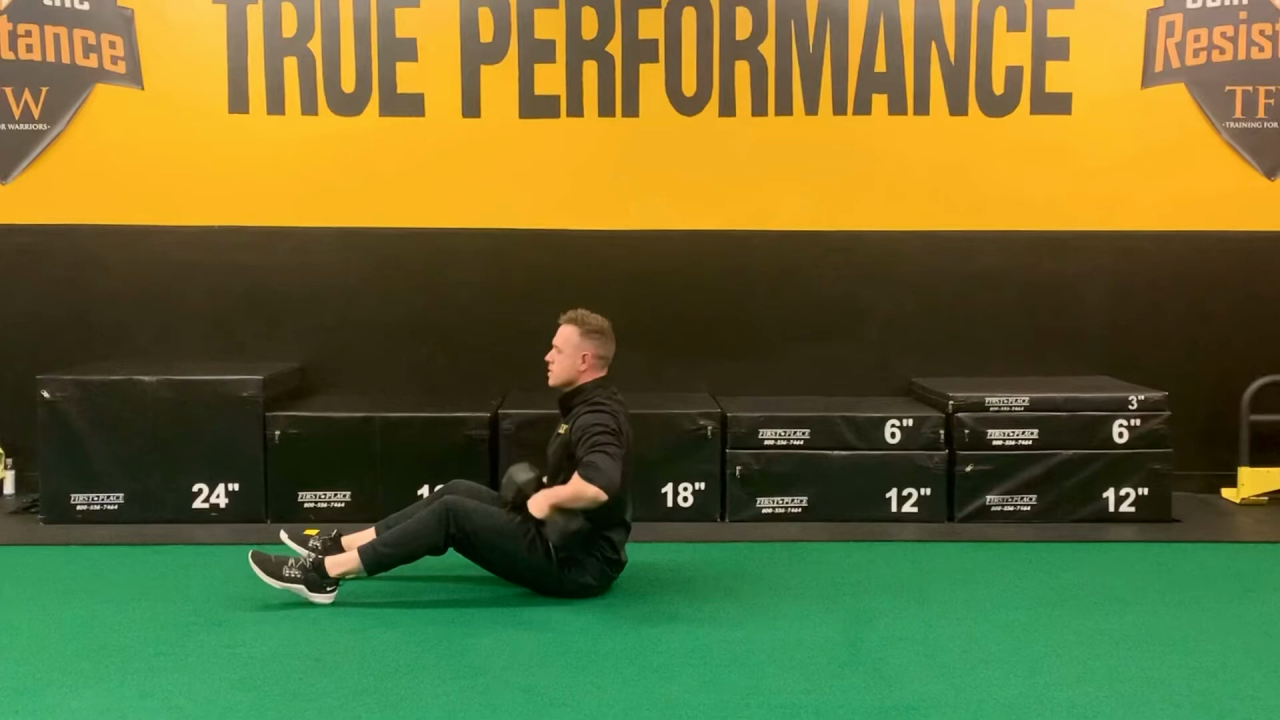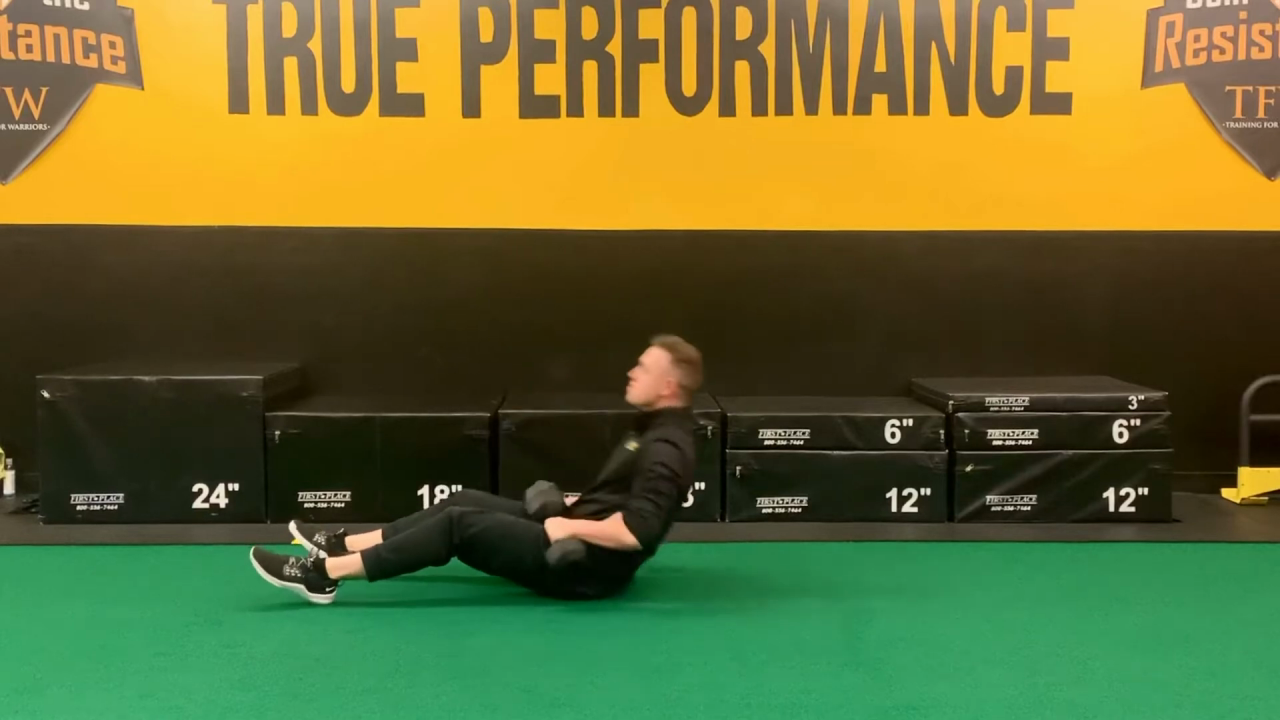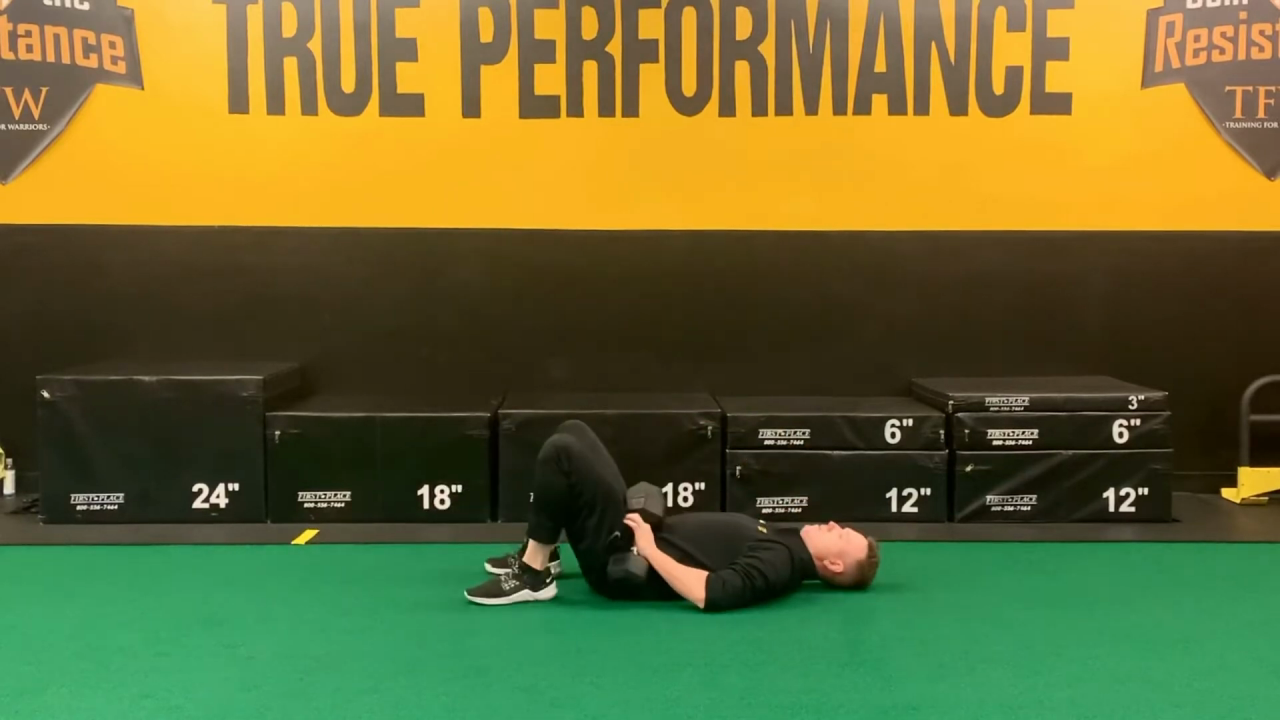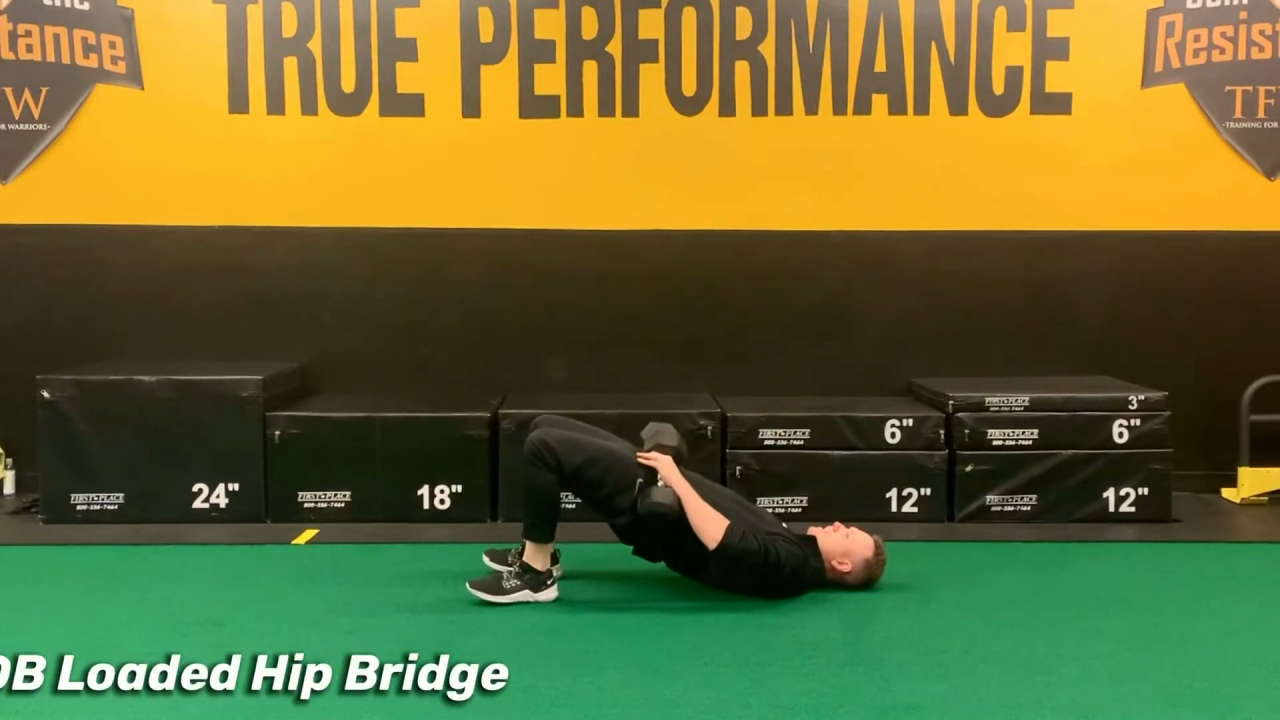
dt=1s
person 1, frame 1
left shoulder: (596, 418)
right shoulder: (592, 402)
left elbow: (600, 486)
left wrist: (547, 498)
right wrist: (546, 491)
left hip: (578, 565)
right hip: (571, 545)
left knee: (451, 514)
right knee: (459, 492)
left ankle: (323, 573)
right ankle: (340, 546)
person 1, frame 2
left shoulder: (666, 453)
right shoulder: (654, 431)
left elbow: (634, 533)
left wrist: (569, 526)
right wrist: (572, 509)
left hip: (583, 569)
right hip: (567, 535)
left knee: (457, 525)
right knee: (466, 502)
left ankle: (323, 575)
right ankle: (340, 544)
person 1, frame 3
left shoulder: (780, 566)
right shoulder: (781, 542)
left elbow: (710, 594)
left wrist: (650, 551)
right wrist: (649, 526)
left hip: (621, 558)
right hip: (638, 534)
left knee: (561, 452)
right knee: (572, 433)
left ankle: (532, 574)
right ankle: (540, 553)
person 1, frame 4
left shoulder: (791, 566)
right shoulder: (792, 545)
left elbow: (723, 542)
left wrist: (675, 479)
right wrist: (669, 474)
right hip: (658, 481)
left knee: (542, 446)
right knee: (545, 428)
left ankle: (534, 574)
right ankle: (538, 552)
